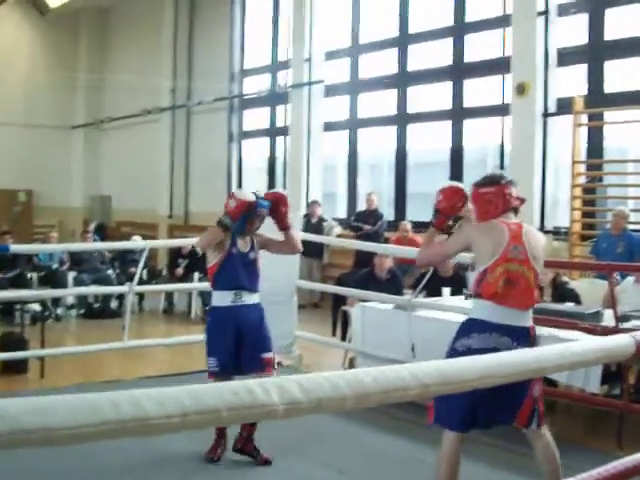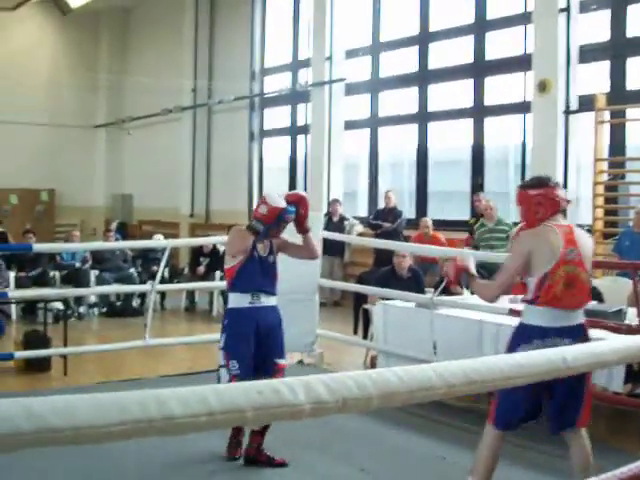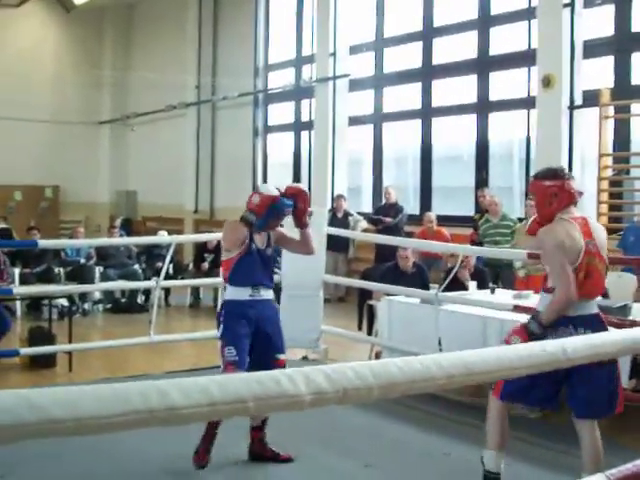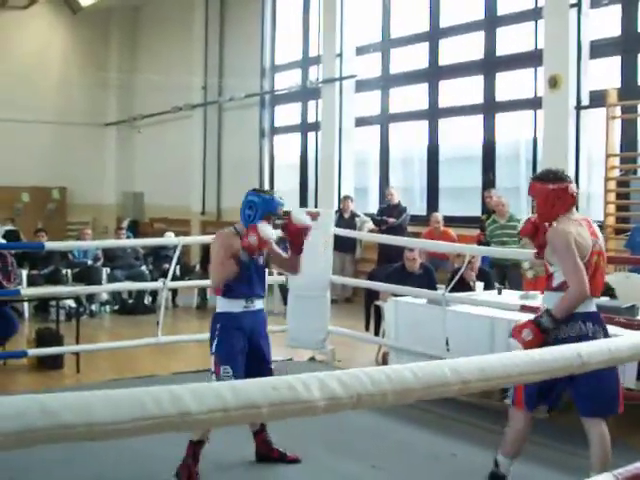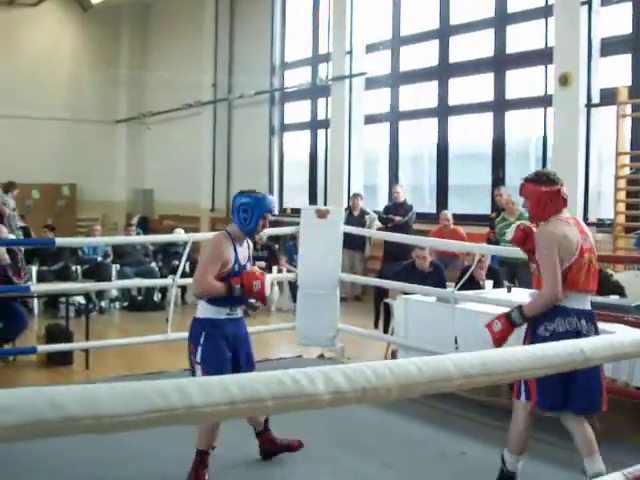
dt=0.2s
person 1, frame 1
left shoulder: (477, 231)
right shoulder: (537, 239)
left elbow: (424, 258)
left wrist: (441, 218)
left hip: (479, 334)
right hip: (520, 338)
left knee: (453, 430)
right knee: (535, 428)
person 1, frame 2
left shoulder: (530, 239)
right shoulder: (585, 239)
left elbow: (493, 292)
left wrist: (465, 273)
left hip: (534, 338)
right hip: (575, 338)
left knee: (496, 426)
right knee: (574, 428)
person 1, frame 3
left shoulder: (550, 234)
right shoulder: (598, 230)
left elbow: (566, 294)
left wrist: (532, 328)
left hip: (556, 329)
right hip: (590, 327)
left knee: (500, 397)
right knee: (587, 421)
person 1, frame 4
left shoulder: (559, 232)
right shoulder: (591, 229)
left elbow: (579, 289)
left wrist: (542, 324)
right wrist: (542, 245)
left hip: (562, 326)
right hip: (591, 326)
left knee: (522, 408)
right knee: (594, 418)
person 1, frame 5
left shoulder: (548, 232)
right shoulder: (582, 228)
left elbow: (552, 292)
left wrist: (512, 318)
right wrist: (532, 249)
left hip: (553, 322)
right hip: (584, 322)
left knee: (525, 403)
right knee: (573, 412)
person 2, frame 1
left shoulder: (257, 240)
right shoulder: (222, 236)
left elbow: (295, 248)
right elbow: (202, 245)
left wrist: (283, 221)
right wrist: (227, 219)
left hip: (252, 311)
right hip: (223, 312)
left knee: (261, 374)
right knee: (221, 378)
left ankle: (245, 439)
right ankle: (220, 437)
person 2, frame 2
left shoulder: (276, 243)
right shoulder: (240, 235)
left elbow: (313, 254)
right elbow: (236, 249)
left wrist: (302, 224)
right wrist: (258, 224)
left hip: (269, 314)
right hip: (240, 315)
left knee: (270, 382)
right knee: (239, 382)
left ankle: (255, 448)
right ankle: (237, 433)
person 2, frame 3
left shoulder: (273, 235)
right shoulder: (235, 228)
left elbow: (309, 249)
right elbow: (231, 244)
left wrist: (301, 218)
right wrist: (252, 215)
left hip: (266, 307)
right hip: (237, 309)
right knee: (233, 374)
left ankle: (258, 443)
right ankle: (209, 435)
person 2, frame 4
left shoulder: (264, 242)
right shoulder: (225, 239)
left elbow: (293, 268)
right elbow: (217, 282)
left wrist: (296, 244)
right wrist: (245, 252)
left hip: (256, 318)
right hip: (229, 321)
left ankle: (264, 445)
person 2, frame 5
left shoulder: (247, 244)
right shoulder: (218, 244)
right elbow: (199, 288)
left wrist: (258, 285)
right wrist: (238, 286)
left hip: (235, 323)
right hip: (211, 327)
left ankle: (267, 441)
